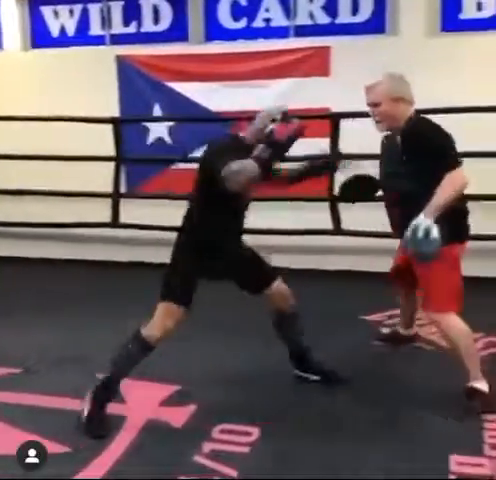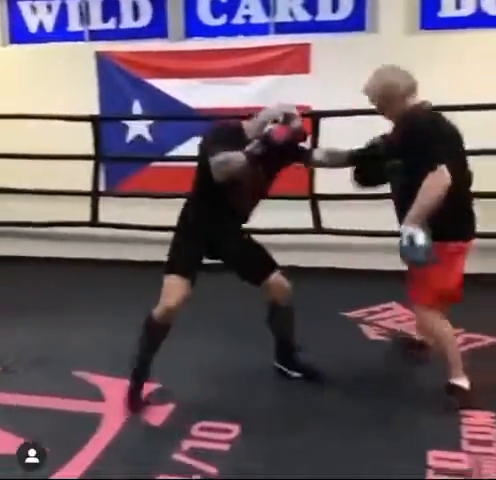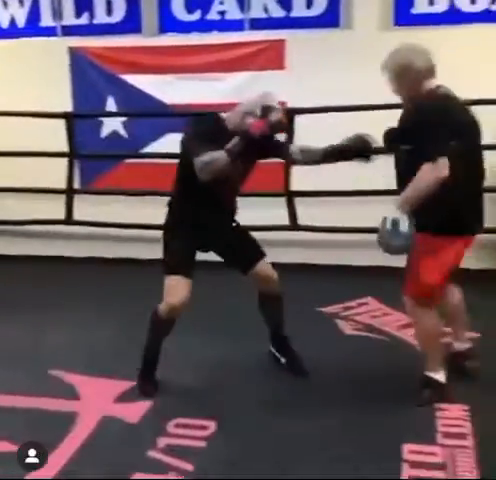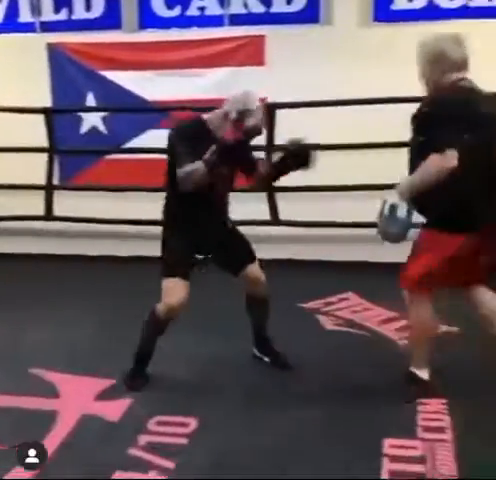
dt=0.1s
person 1, frame 1
left shoulder: (426, 135)
right shoulder: (393, 140)
left elbow: (456, 177)
left wrist: (427, 216)
right wrist: (374, 184)
left hip: (441, 236)
right hip: (414, 233)
left knee: (440, 310)
right knee: (403, 281)
right ankle: (405, 331)
person 1, frame 2
left shoulder: (418, 127)
right shoulder: (431, 122)
left elbow: (440, 178)
left wrist: (415, 221)
right wrist: (373, 158)
left hip: (443, 231)
right hip: (436, 227)
left knee: (427, 306)
right knee: (424, 291)
left ankle: (458, 383)
right ankle: (424, 340)
person 1, frame 3
left shoulder: (421, 114)
right shoulder: (457, 109)
left elbow: (437, 169)
left wrist: (401, 206)
right wrist: (401, 143)
left hip: (442, 223)
right hip: (466, 217)
left knee: (418, 298)
right knee: (440, 283)
left ankle: (435, 378)
right ankle: (463, 349)
person 1, frame 4
left shoulder: (441, 104)
left elbow: (445, 160)
left wrist: (402, 192)
left hip: (451, 217)
left knee: (416, 289)
left ankle: (420, 375)
person 2, frame 1
left shoulder: (252, 150)
right shoulder: (225, 146)
right elbow: (235, 180)
right wrist: (271, 145)
left hip: (227, 245)
right hip: (195, 247)
left knee: (284, 298)
right knee: (161, 326)
left ankle: (303, 364)
right ankle: (103, 392)
person 2, frame 2
left shoulder: (277, 146)
right shoulder: (224, 134)
left elbow: (320, 158)
right elbow: (220, 171)
right wrist: (265, 144)
left hip: (232, 232)
right hip: (196, 230)
left knee: (281, 290)
right knee: (171, 305)
left ankle: (286, 358)
right ankle: (139, 375)
person 2, frame 3
left shoulder: (256, 137)
right shoulder: (203, 128)
left elbow: (298, 155)
right elbow: (206, 170)
left wrist: (345, 148)
right wrist: (245, 140)
left hip: (222, 222)
right hip: (185, 224)
left knee: (268, 279)
right knee: (174, 301)
left ankle: (279, 345)
right ankle: (148, 367)
person 2, frame 4
left shoulder: (235, 141)
right shoulder: (186, 133)
left elbow: (259, 176)
right elbow: (186, 181)
left wrist: (288, 161)
right wrist: (222, 148)
left hip: (216, 222)
right hip: (181, 226)
left knee: (257, 281)
right knee: (173, 302)
left ankle: (262, 345)
right ankle: (139, 364)
